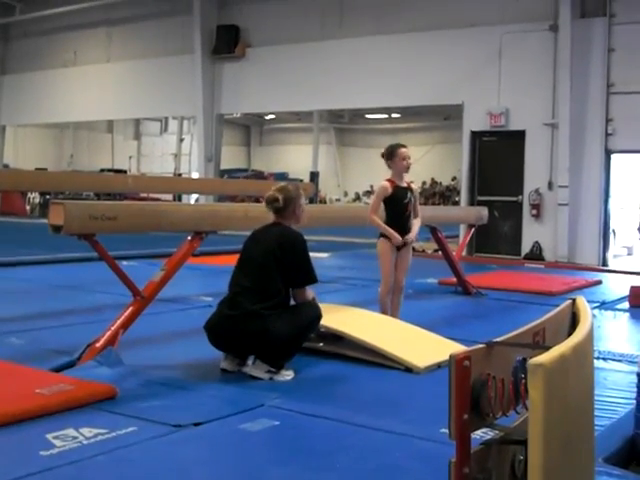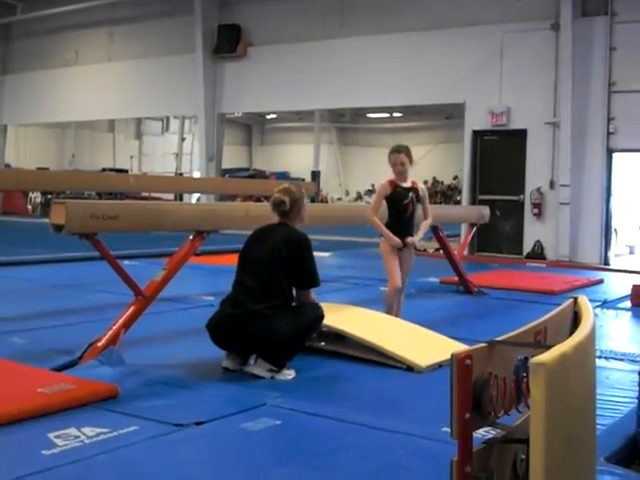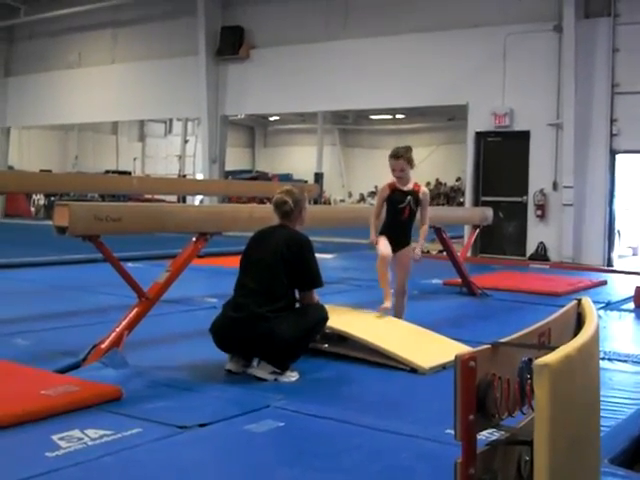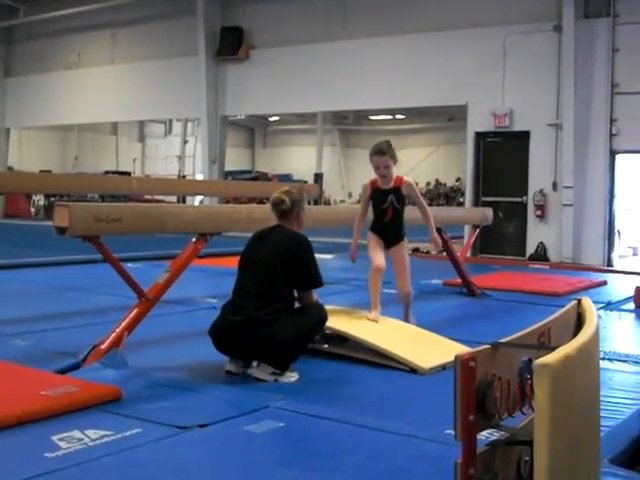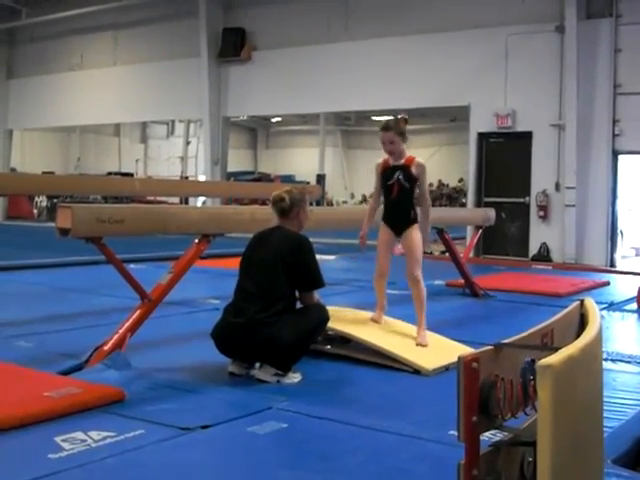
dt=0.4s
person 1, frame 1
left shoulder: (257, 235)
right shoulder: (293, 239)
right elbow: (299, 296)
right wrist: (310, 296)
right hip: (257, 331)
right knee: (311, 312)
left ankle: (235, 357)
right ankle: (267, 364)
person 1, frame 2
left shoulder: (258, 234)
right shoulder: (298, 239)
right elbow: (304, 298)
right wrist: (310, 301)
right hip: (260, 330)
right knee: (314, 312)
left ankle: (238, 355)
right ankle: (269, 362)
person 1, frame 3
left shoulder: (258, 236)
right shoulder: (299, 241)
right elbow: (307, 299)
left wrist: (291, 298)
right wrist: (313, 301)
right hip: (262, 333)
right knee: (318, 313)
left ankle: (241, 357)
right ankle: (272, 365)
person 1, frame 4
left shoulder: (257, 237)
right shoulder: (298, 241)
right elbow: (306, 299)
left wrist: (289, 295)
right wrist: (313, 300)
right hip: (261, 336)
right knee: (317, 313)
left ankle: (240, 359)
right ankle: (272, 366)
person 1, frame 5
left shoulder: (258, 238)
right shoulder: (299, 242)
right elbow: (308, 300)
right wrist: (316, 301)
right hip: (262, 337)
right knee: (319, 313)
left ankle: (243, 362)
right ankle: (275, 367)
person 2, frame 1
left shoulder: (412, 188)
right shoulder: (386, 186)
left elbow: (416, 216)
right elbow: (372, 215)
left wrist: (413, 233)
right wrist: (391, 233)
left hip: (405, 241)
right hip: (388, 240)
left knee: (399, 285)
right knee: (387, 285)
person 2, frame 2
left shoulder: (419, 189)
right shoulder: (387, 187)
left elbow: (428, 218)
right elbow: (372, 215)
left wrist: (417, 237)
right wrist: (389, 236)
left hip: (407, 242)
right hip: (390, 240)
left knee: (402, 286)
right knee: (395, 285)
person 2, frame 3
left shoulder: (422, 192)
right shoulder: (386, 190)
left elbow: (424, 224)
right elbow: (376, 215)
left wrist: (419, 247)
right wrist: (373, 233)
left hip: (405, 242)
right hip: (385, 236)
left knee: (402, 287)
right knee: (384, 255)
right ankle: (387, 297)
person 2, frame 4
left shoulder: (406, 185)
right shoulder: (369, 187)
left elbow: (423, 208)
right elbow: (361, 217)
left wrist: (433, 234)
right wrist: (354, 244)
left hip: (398, 237)
right hip: (376, 234)
left knee: (403, 287)
right knee: (378, 265)
left ankle: (407, 315)
right ankle: (375, 309)
person 2, frame 5
left shoulder: (417, 165)
right shoulder: (381, 166)
left elbow: (424, 199)
right elbow: (376, 198)
left wrist: (425, 229)
right wrist: (365, 227)
left hip: (410, 223)
right hip: (387, 223)
left knee: (415, 275)
right knee: (381, 271)
left ankle: (421, 328)
right ankle: (380, 308)
